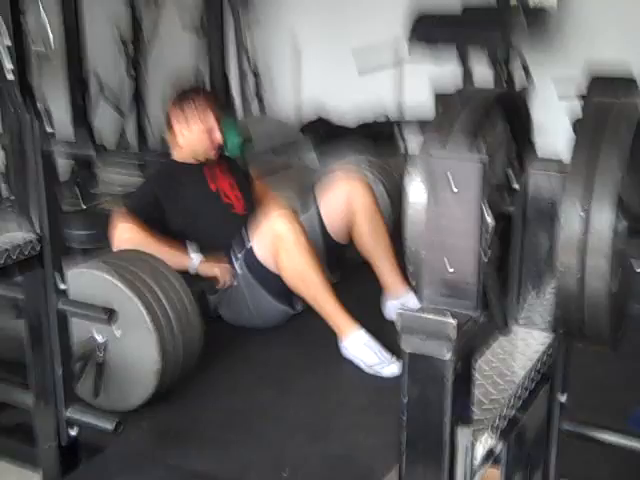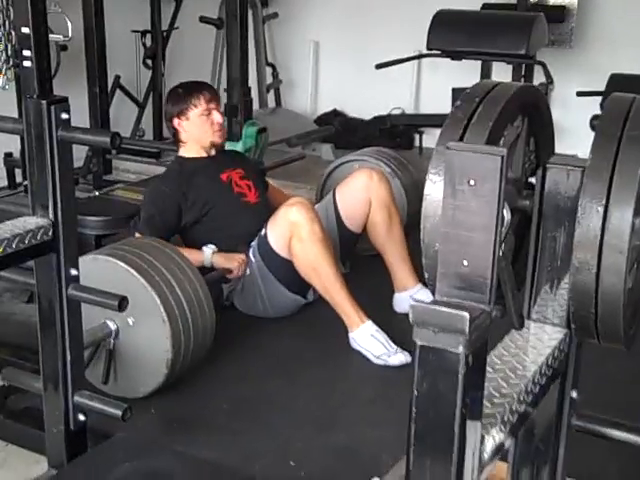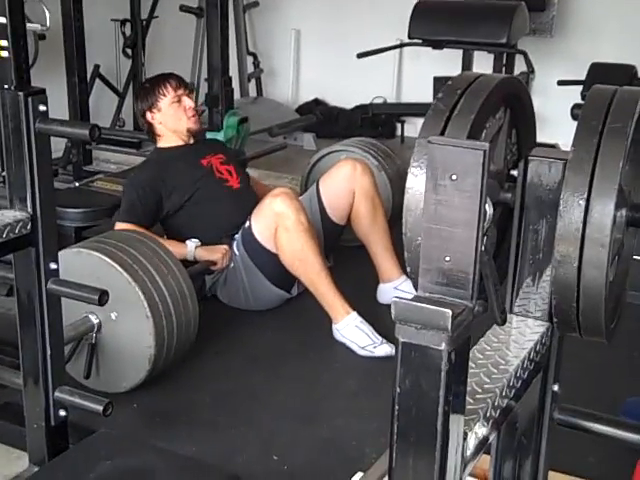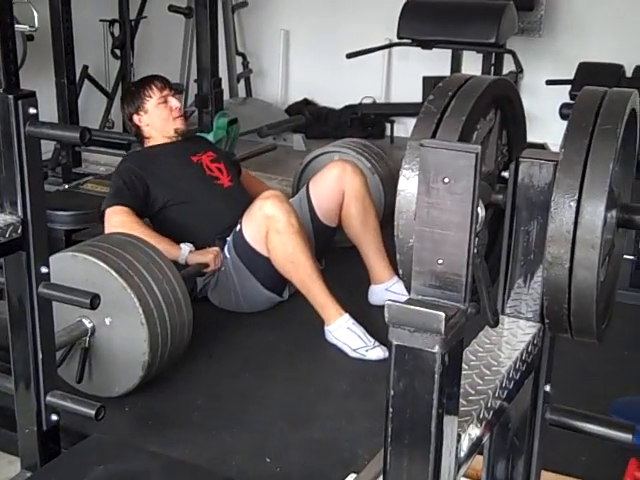
dt=0.5s
person 1, frame 1
left shoulder: (220, 162)
right shoulder: (160, 187)
left elbow: (255, 187)
right elbow: (123, 237)
left wrist: (294, 229)
right wrist: (197, 262)
left hip: (282, 261)
left knee: (350, 187)
right knee: (280, 222)
left ankle: (399, 296)
right ankle: (351, 336)
person 1, frame 2
left shoulder: (235, 160)
right shoulder: (171, 185)
left wrist: (313, 222)
right wrist: (211, 257)
left hip: (299, 256)
right hip: (252, 278)
left knee: (368, 181)
right knee: (297, 212)
left ankle: (408, 291)
right ankle: (360, 328)
person 1, frame 3
left shoulder: (214, 148)
right shoulder: (150, 175)
left wrist: (298, 212)
right wrist: (193, 249)
left hip: (283, 246)
right hip: (234, 270)
left knee: (352, 172)
right knee: (281, 203)
left ankle: (393, 283)
right ankle: (345, 320)
person 1, frame 4
left shoulder: (200, 145)
right shoulder: (138, 167)
left elbow: (242, 178)
right elbow: (116, 224)
left wrist: (292, 209)
right wrist: (186, 253)
left hip: (278, 246)
right hip: (227, 271)
left knee: (343, 173)
right knee: (272, 206)
left ankle: (385, 285)
right ankle: (338, 323)
